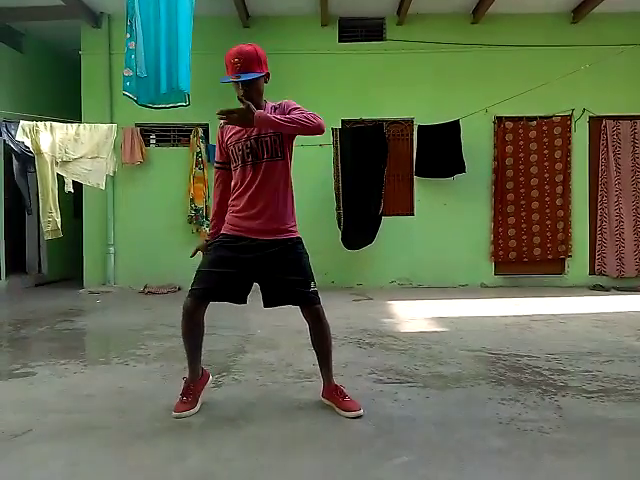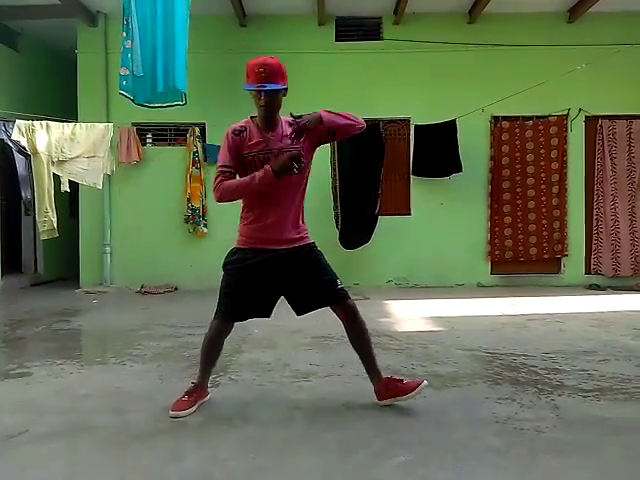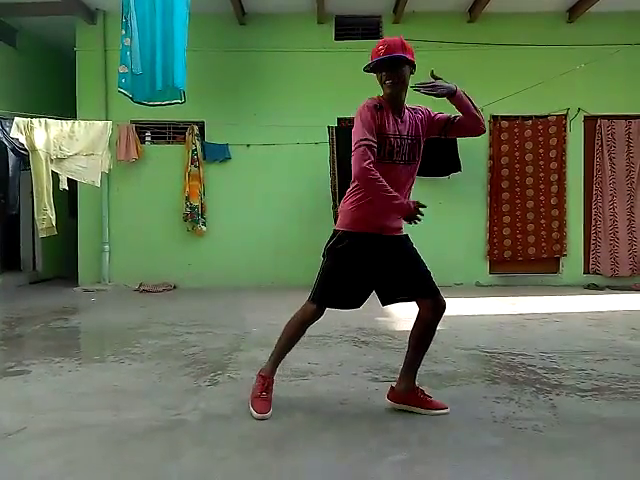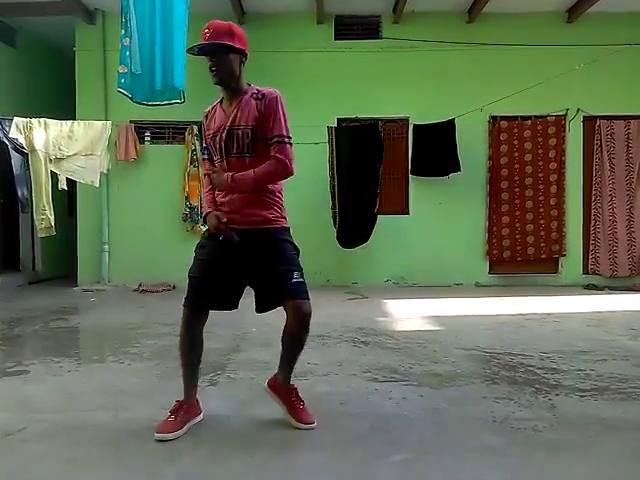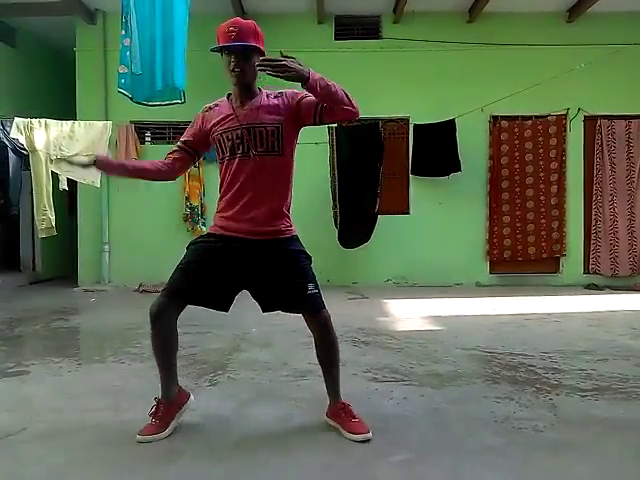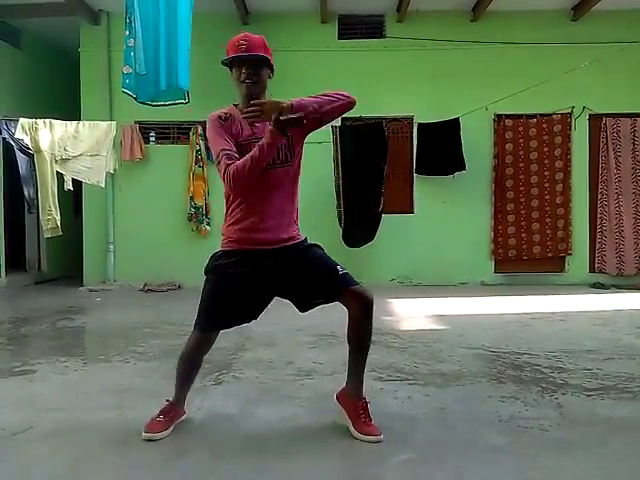
dt=0.7s
person 1, frame 1
left shoulder: (282, 111)
right shoulder: (225, 126)
left elbow: (317, 125)
left wrist: (258, 119)
right wrist: (212, 230)
left hip: (281, 238)
right hip: (234, 237)
left knee: (313, 308)
right knee: (192, 306)
left ankle: (330, 386)
right ankle: (196, 377)
person 1, frame 2
left shoulder: (305, 128)
right shoulder: (236, 134)
left elbow: (358, 125)
right elbow: (221, 191)
left wrist: (318, 118)
right wrist: (271, 170)
left hip: (297, 246)
right hip: (251, 250)
left knee: (347, 307)
right knee: (222, 323)
left ankle: (381, 383)
right ankle: (200, 385)
person 1, frame 3
left shoulder: (422, 118)
right shoulder: (370, 110)
left elbow: (478, 128)
right elbow: (361, 164)
left wrist: (455, 93)
right wrist: (401, 203)
left hip: (394, 237)
right hip: (355, 234)
left knee: (434, 306)
right knee: (315, 307)
left ankle: (405, 388)
right ankle: (265, 377)
person 1, frame 4
left shoulder: (267, 100)
right shoulder: (210, 117)
left elbow: (284, 165)
left wrist: (231, 180)
right wrist: (211, 212)
left hip: (268, 231)
right hip: (224, 233)
left knee: (300, 310)
right knee: (192, 314)
left ankle: (284, 384)
right ankle: (189, 403)
person 1, frame 5
left shoulder: (288, 103)
right shoulder: (211, 115)
left elbow: (348, 112)
right elbow: (172, 166)
left wrist: (307, 76)
right wrist: (115, 165)
left hip: (277, 240)
right hip: (224, 238)
left knee: (319, 318)
right knee: (162, 311)
left ankle: (336, 405)
right ankle: (171, 396)
person 1, frame 6
left shoulder: (293, 115)
right shoulder: (221, 122)
left elbow: (347, 100)
right elbow: (236, 180)
left wrist: (285, 108)
right wrist: (275, 134)
left hip: (291, 247)
right hip: (239, 253)
left knee: (361, 300)
right knee: (201, 338)
left ankle: (353, 395)
right ankle: (176, 405)
